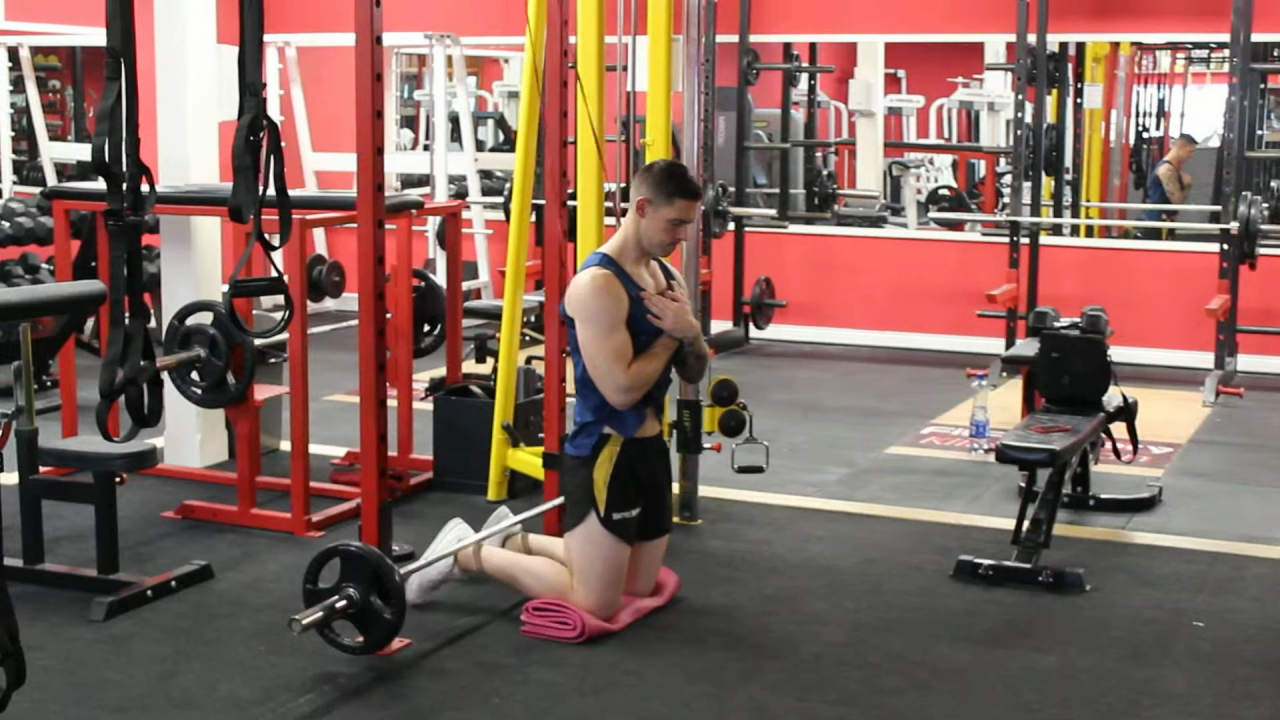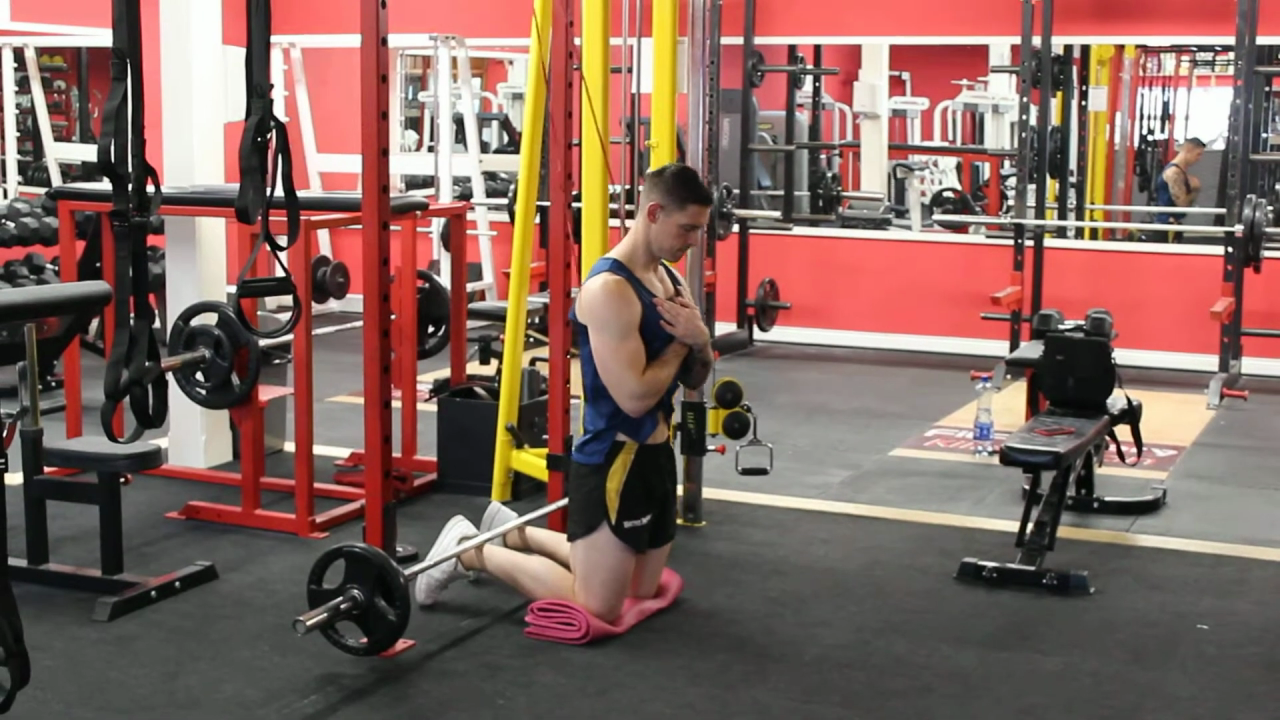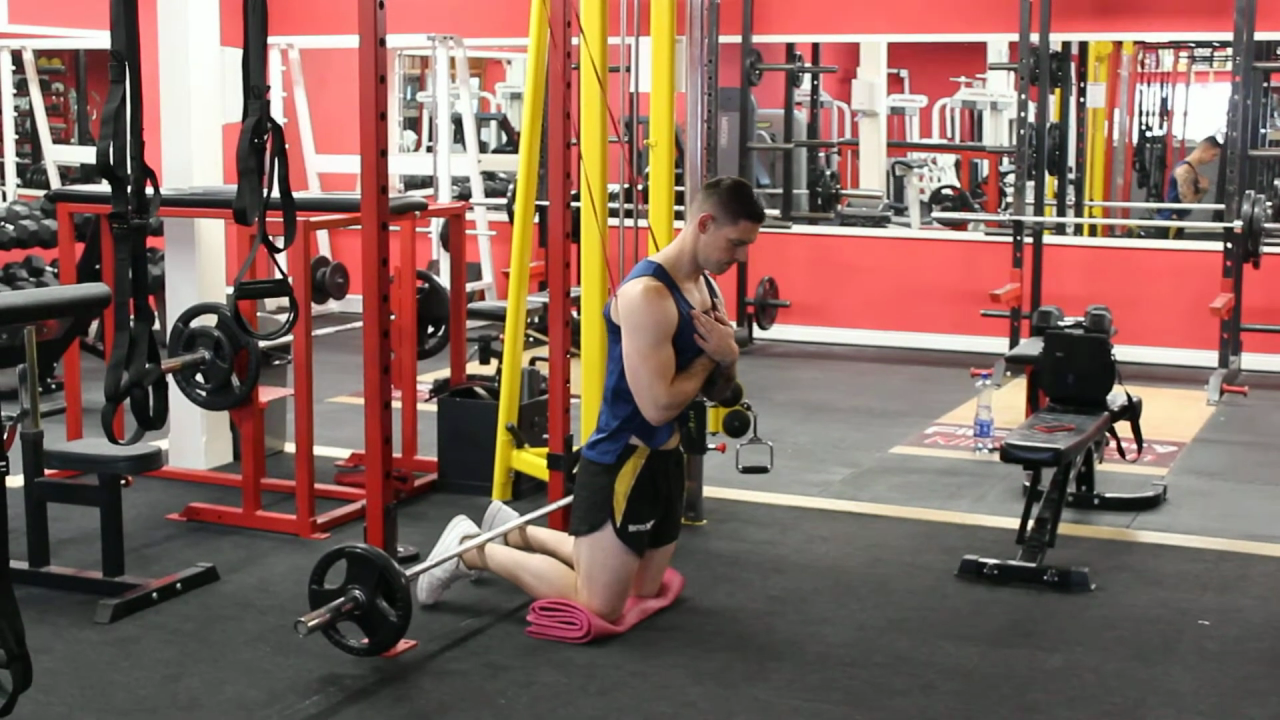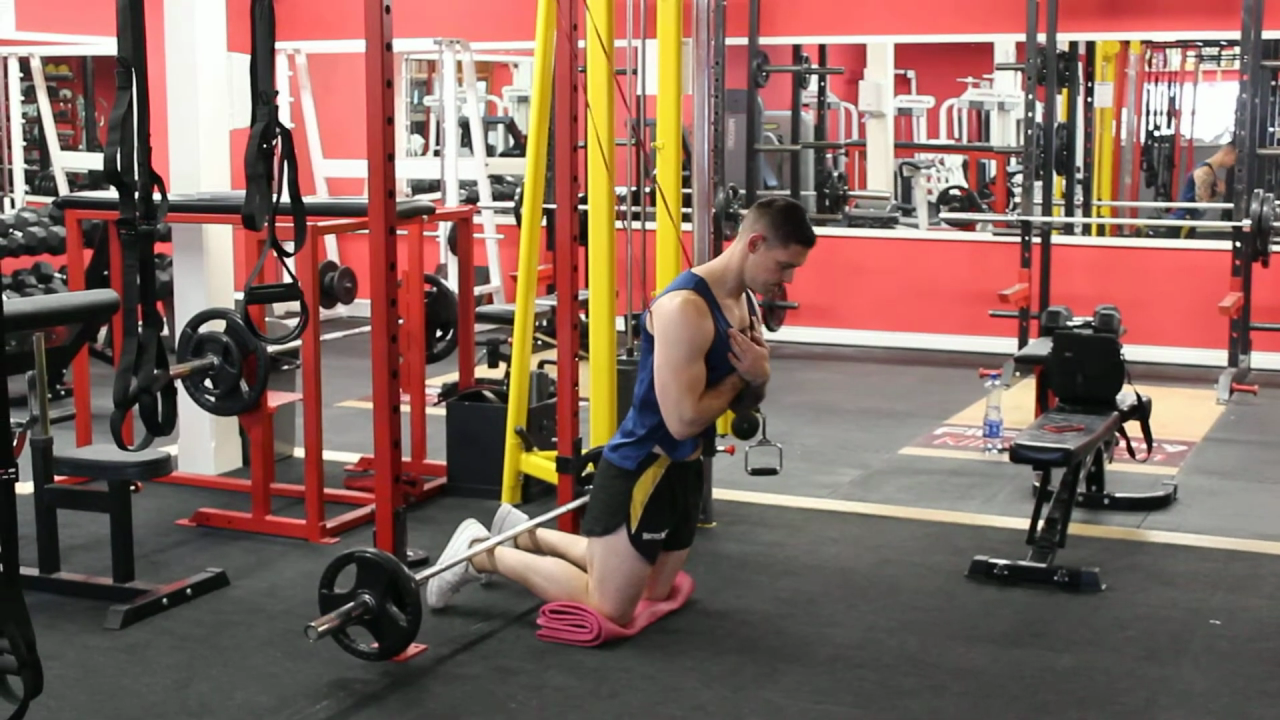
dt=1s
person 1, frame 1
left shoulder: (667, 276)
right shoulder: (598, 284)
left elbow: (694, 372)
right elbow: (621, 389)
left wrist: (691, 332)
right wrist: (671, 334)
left hip: (649, 446)
right hip: (604, 453)
left knee: (638, 589)
right knee: (594, 607)
left ankle: (512, 538)
right ankle: (467, 552)
person 1, frame 2
left shoulder: (670, 280)
right shoulder: (608, 290)
left elbow: (695, 378)
right elbow: (634, 397)
left wrist: (700, 338)
right wrist: (681, 340)
left hip: (655, 453)
right hip: (614, 461)
left knee: (641, 590)
right knee: (597, 609)
left ankle: (512, 532)
right ankle: (469, 550)
person 1, frame 3
left shoulder: (706, 287)
right shoulder: (647, 294)
left elbow: (716, 389)
right elbow: (657, 406)
left wrist: (727, 356)
right wrist: (709, 357)
left hip: (664, 459)
right hip: (623, 464)
left knee: (643, 589)
right knee: (599, 607)
left ankle: (513, 531)
right ankle: (471, 550)
person 1, frame 4
left shoulder: (746, 302)
right shoulder: (685, 307)
left elbow: (744, 401)
right elbow: (683, 419)
left wrist: (759, 375)
right wrist: (740, 375)
left hip: (682, 467)
right hip: (643, 469)
left knee: (654, 591)
right knee: (609, 610)
left ankle: (524, 534)
right ankle: (480, 553)
